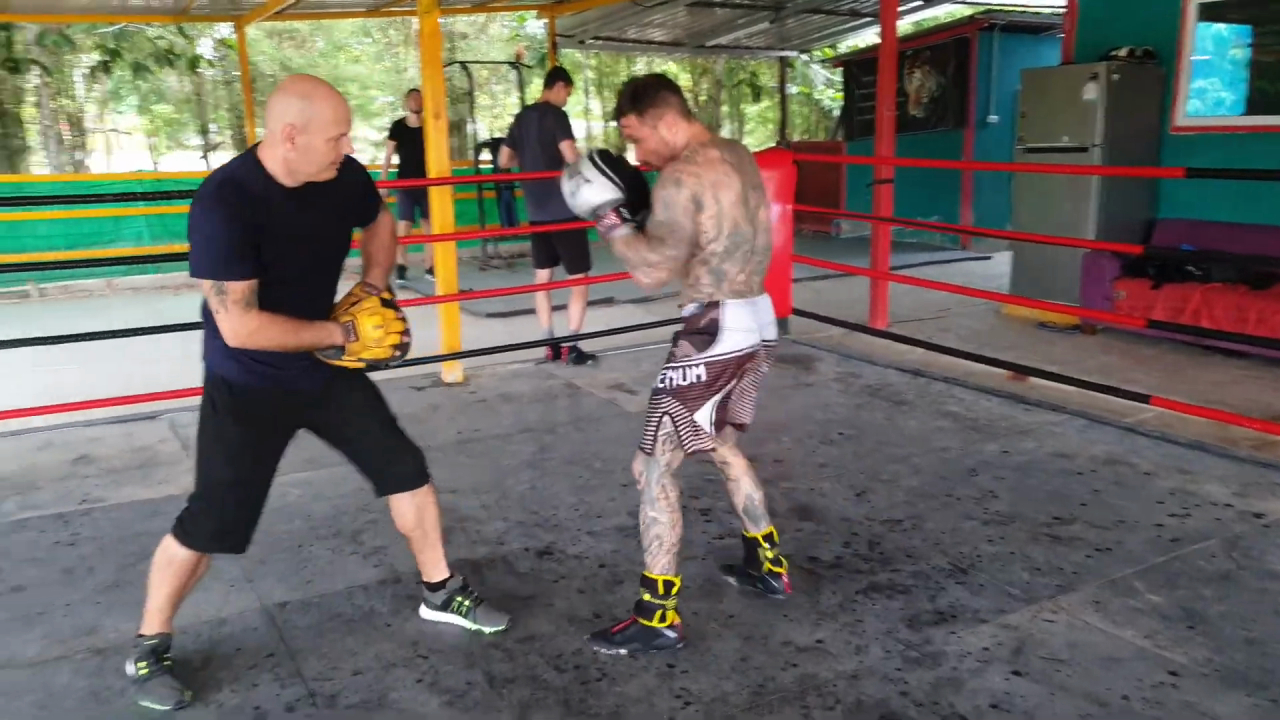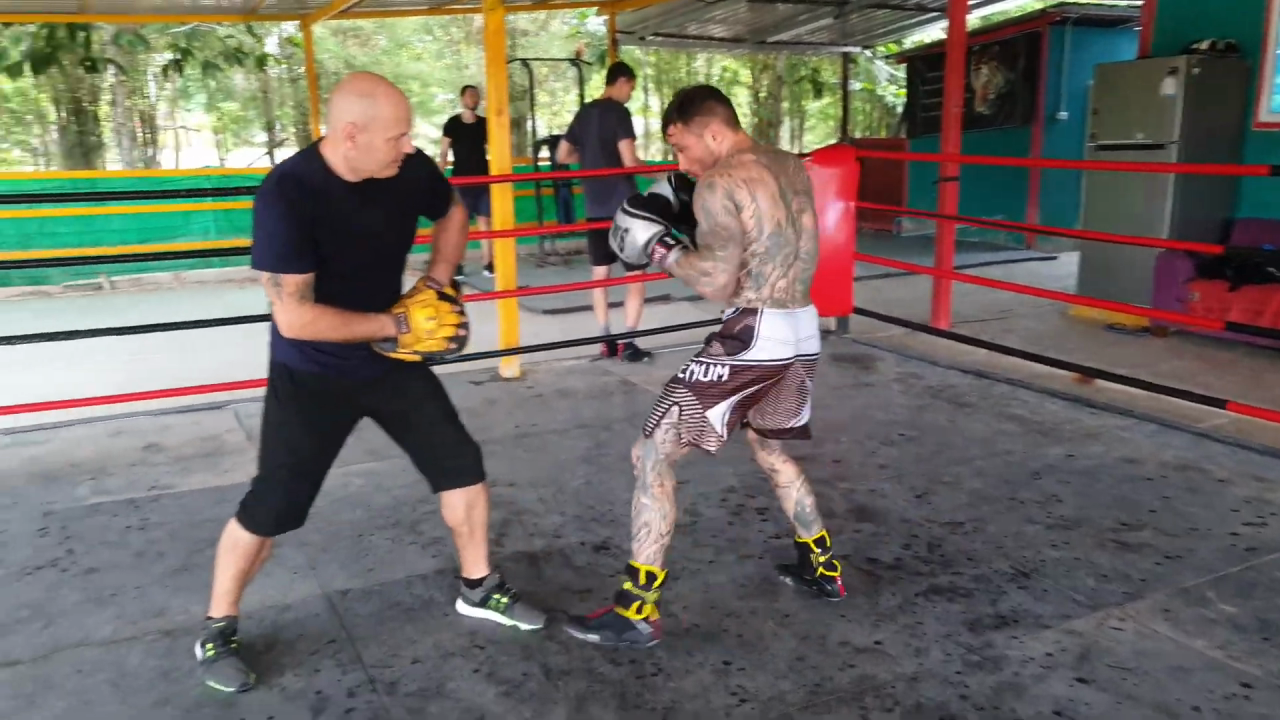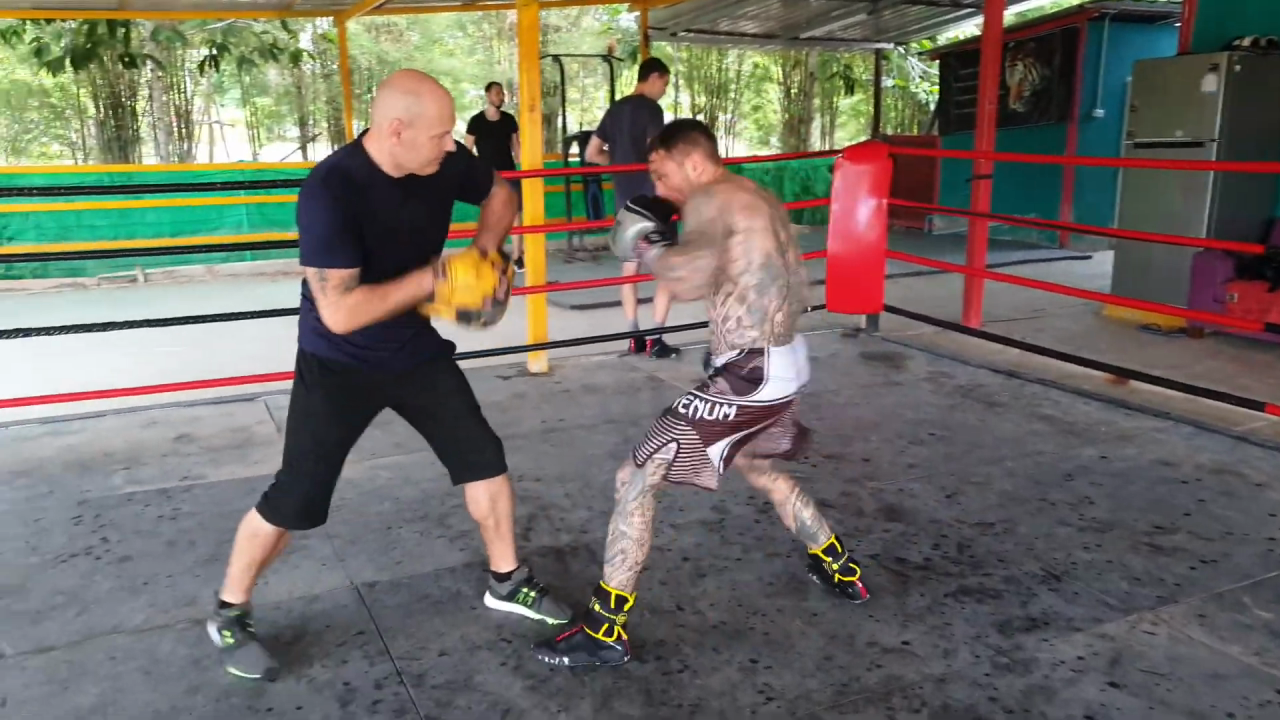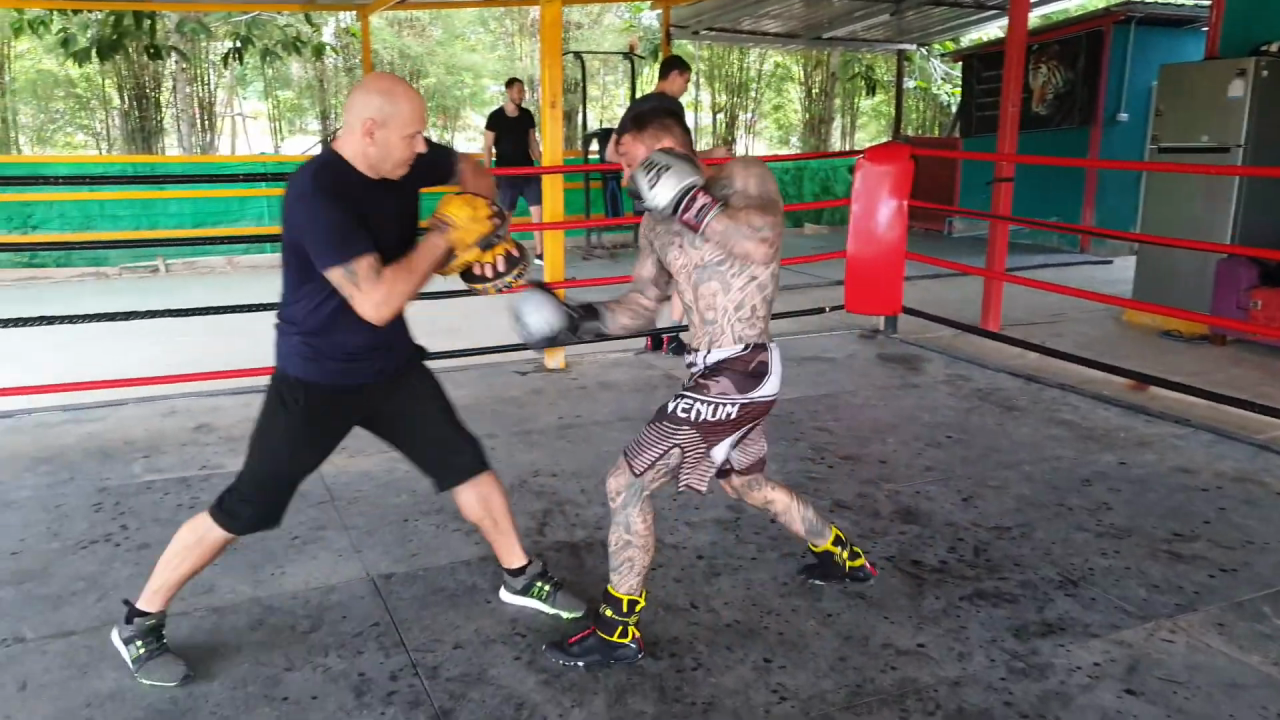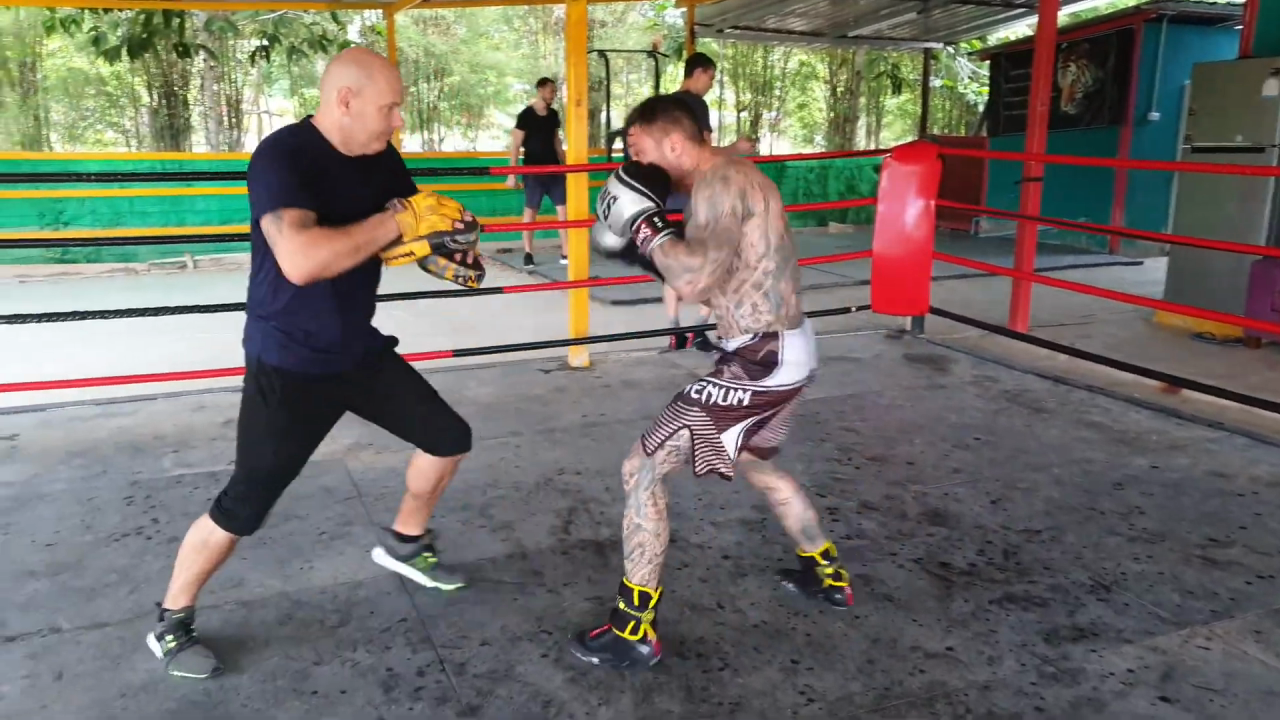
dt=0.2s
person 1, frame 1
left shoulder: (342, 177)
right shoulder: (224, 201)
left elbow: (380, 221)
right elbow: (240, 327)
left wrist: (371, 292)
right wrist: (343, 332)
left hip: (327, 367)
right hip: (247, 382)
left knee: (405, 467)
right knee: (209, 520)
left ankle: (441, 589)
right ankle: (149, 648)
person 1, frame 2
left shoulder: (408, 170)
right shoulder: (287, 195)
left elbow: (453, 214)
right elbow: (295, 319)
left wrist: (436, 287)
right wrist: (395, 326)
left hip: (389, 357)
right hip: (310, 371)
left knee: (461, 463)
right knee: (271, 504)
left ankle: (479, 587)
right ankle: (217, 630)
person 1, frame 3
left shoulder: (444, 159)
right shoulder: (334, 193)
left elbow: (498, 189)
right elbow: (340, 313)
left wrist: (486, 251)
right wrist: (431, 280)
left hip: (416, 352)
right hip: (339, 363)
left knee: (483, 458)
right knee: (294, 497)
left ankle: (508, 581)
right ankle: (231, 613)
person 1, frame 4
left shoulder: (407, 161)
right shoulder: (317, 193)
left elbow: (472, 172)
right elbow: (376, 301)
left wrist: (483, 223)
right wrist: (448, 232)
left hip: (389, 363)
right hip: (313, 376)
left knee: (466, 463)
right knee: (246, 505)
left ankle: (521, 575)
right ankle: (141, 622)
person 1, frame 5
left shoulder: (379, 157)
right shoulder: (284, 158)
left elbow: (409, 232)
right elbow: (301, 261)
left wrist: (442, 233)
right wrist: (399, 220)
left hip: (359, 349)
right hip: (288, 363)
left knee: (446, 437)
right knee: (244, 504)
left ankle: (405, 540)
right ankle: (171, 620)
person 2, frame 1
left shoulder: (681, 176)
right shoulder: (739, 156)
left elbow: (655, 272)
left wrist: (605, 209)
right wrist: (638, 211)
left hip: (715, 330)
right hip: (755, 320)
left knee: (653, 467)
right knee: (721, 444)
left ankle: (659, 617)
right ankle: (768, 564)
person 2, frame 2
left shoulder: (722, 182)
right shoulder: (791, 167)
left elbow: (716, 280)
left wrist: (653, 242)
right wrist: (703, 243)
left hip: (753, 338)
right hip: (803, 332)
left knee: (653, 454)
right knee: (770, 449)
left ankle: (633, 609)
right ankle: (822, 568)
person 2, frame 3
left shoulder: (718, 204)
right shoulder: (764, 204)
left elbow: (691, 278)
left wrist: (642, 242)
left hip: (744, 375)
right hip: (788, 362)
left knee: (632, 481)
right knee: (761, 470)
left ankle: (603, 630)
right ankle: (839, 571)
person 2, frame 4
left shoulder: (744, 179)
right shoulder: (664, 217)
left elbow: (763, 245)
right elbow: (643, 309)
left wrist: (689, 199)
right wrist: (578, 318)
left hip: (738, 373)
right hip: (718, 368)
left knee: (626, 485)
right knee: (746, 483)
left ankle: (617, 631)
right ankle: (842, 555)
person 2, frame 5
left shoulder: (721, 184)
right shoulder: (739, 178)
left elbow: (695, 282)
left wrist: (642, 222)
right wrist: (645, 248)
left hip: (762, 364)
right hip: (792, 352)
left knee: (642, 470)
right knee: (756, 466)
left ankle: (631, 630)
right ankle: (829, 577)
person 3, frame 1
left shoulder: (522, 117)
right shoulder: (556, 116)
left elbow: (505, 160)
right elbow: (573, 161)
left hip: (536, 210)
right hip: (564, 208)
left knee: (543, 276)
right knee: (578, 277)
left ankle: (550, 344)
right ankle: (571, 347)
person 3, frame 2
left shoulder: (584, 113)
right shoulder: (618, 112)
left elbow: (563, 156)
right elbow: (630, 162)
left hip: (595, 206)
right hip: (623, 205)
left knee: (600, 272)
right knee: (636, 274)
left ankle: (607, 341)
right ankle: (627, 344)
person 3, frame 3
left shoulder: (615, 109)
right shoulder: (650, 108)
left elbow: (592, 154)
left hip: (625, 202)
left knee: (629, 269)
left ankle: (634, 337)
right ankle: (654, 340)
person 3, frame 4
left shoulder: (636, 106)
right shoulder: (671, 106)
left elbow: (612, 152)
right wrist: (712, 154)
left ankle: (653, 334)
right ankle: (673, 336)
person 3, frame 5
right shoulder: (696, 105)
right wrist: (734, 148)
left hip: (667, 199)
right hip: (693, 199)
left ankle: (677, 332)
right ankle: (698, 334)
person 4, frame 1
right shoulder: (397, 127)
right elbow: (388, 156)
right hip: (405, 182)
left knee: (428, 223)
right knee: (404, 224)
left ankle: (429, 266)
right ankle: (401, 264)
person 4, frame 2
left shoulder: (484, 123)
right shoulder: (452, 123)
right elbow: (444, 153)
left hip: (482, 178)
right hip: (461, 179)
left knee: (484, 220)
left ankle: (488, 263)
right ankle: (457, 263)
person 4, frame 3
left shoulder: (509, 119)
right shoulder: (476, 121)
left elbow: (516, 147)
right elbow: (468, 150)
left hip: (509, 173)
left knee: (515, 214)
left ankle: (517, 257)
person 4, frame 4
left shoulder: (527, 115)
right shoulder: (495, 117)
right elbow: (487, 147)
left wrist: (541, 165)
right hip: (506, 173)
left knee: (537, 209)
right knee: (505, 213)
left ankle: (539, 253)
person 4, frame 5
left shoulder: (553, 114)
right shoulder: (525, 116)
right elbow: (515, 146)
left wrist: (565, 164)
right wrist: (512, 174)
right hip: (534, 171)
left knee: (563, 209)
right knee: (530, 211)
left ankle: (565, 253)
right ankle: (528, 253)
